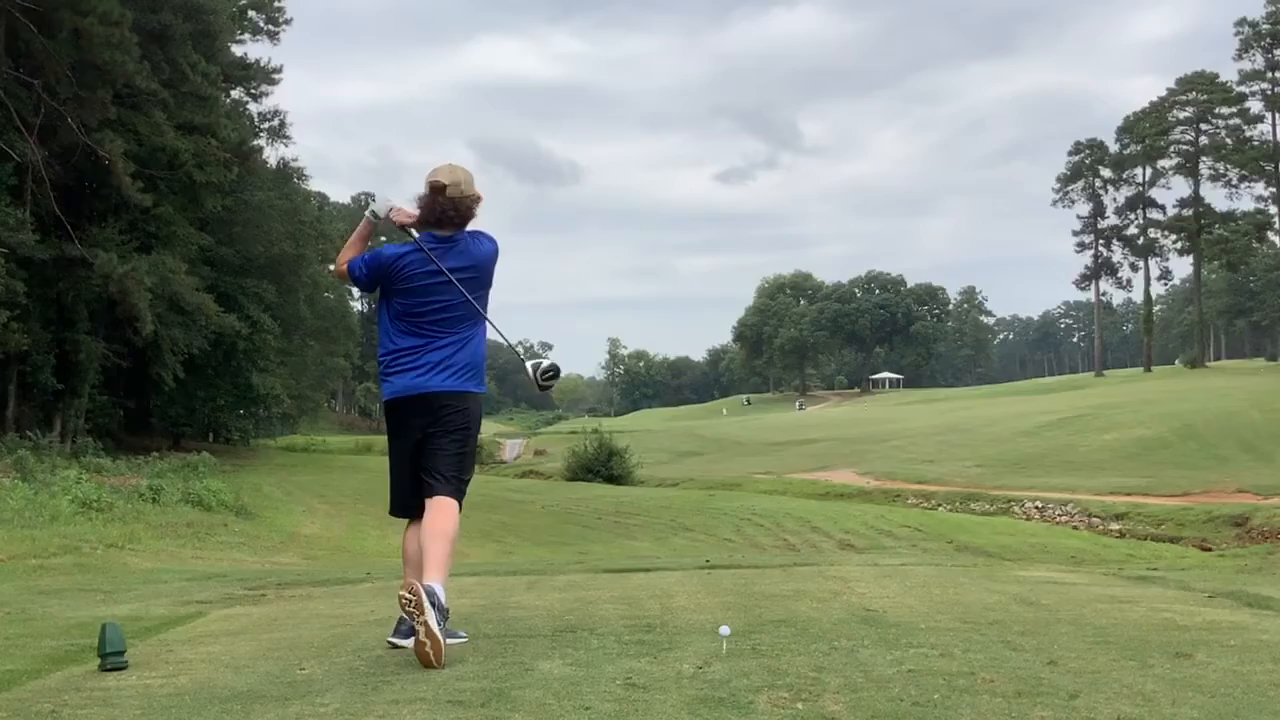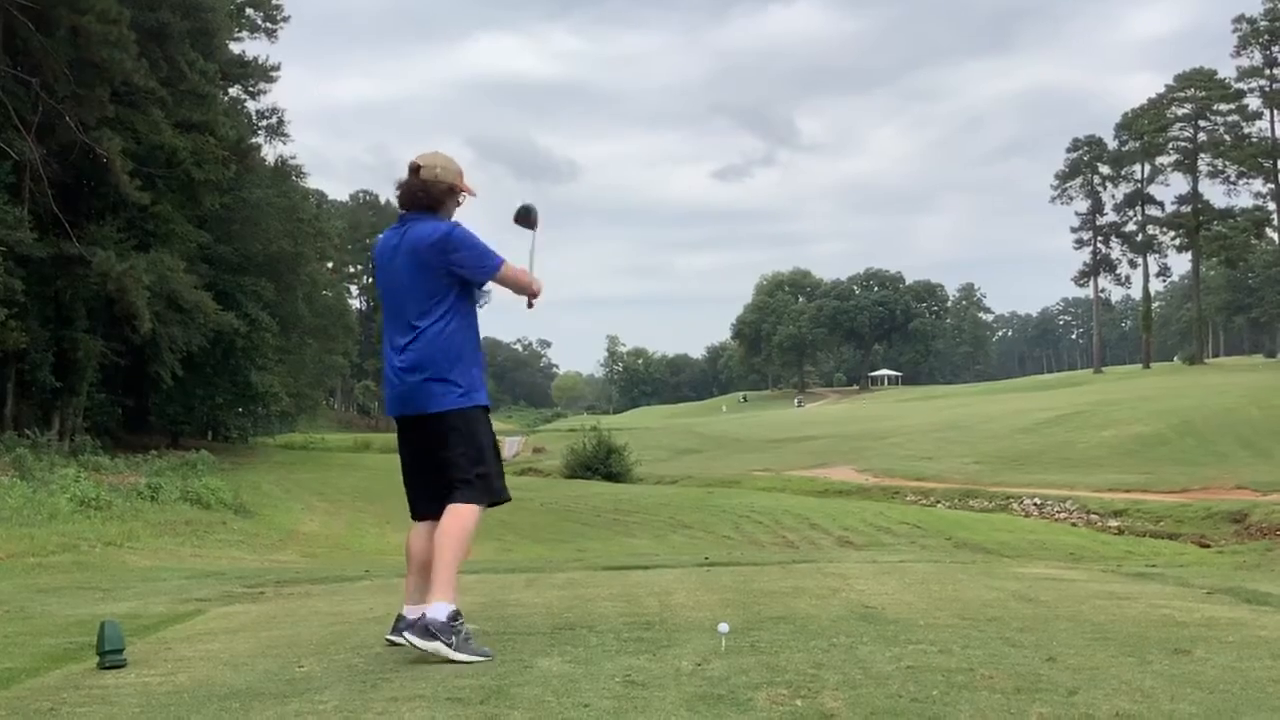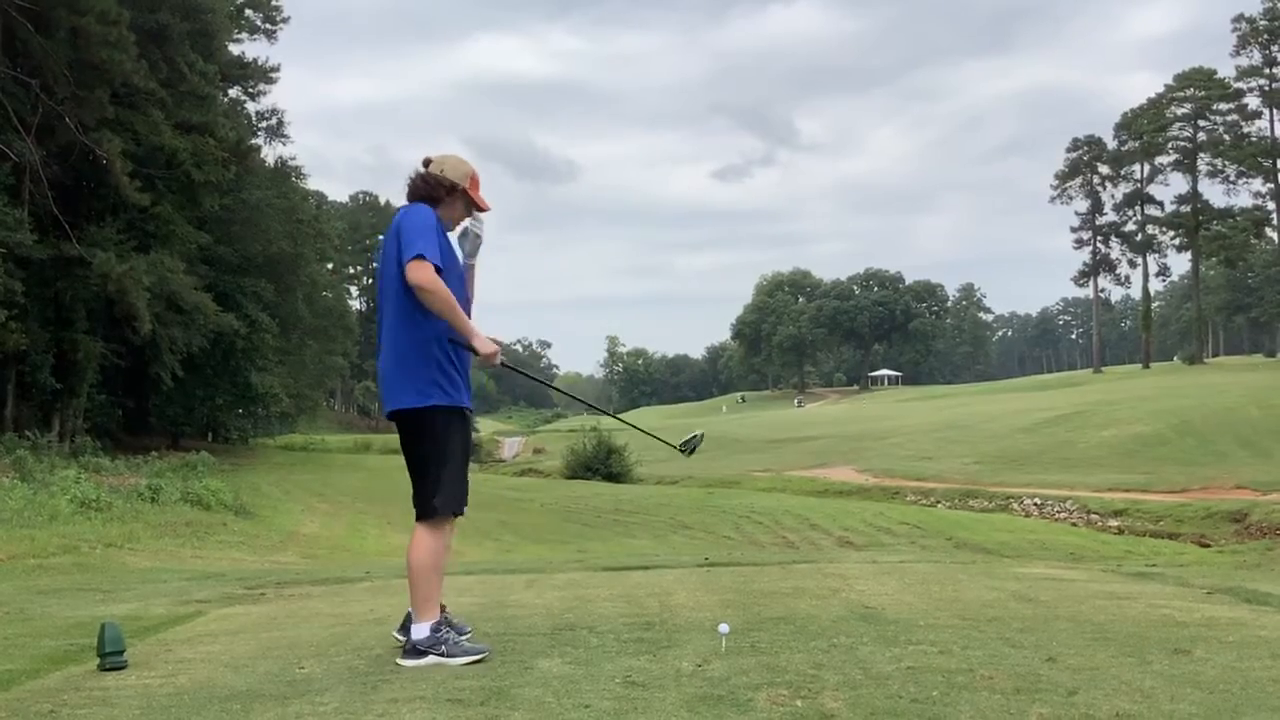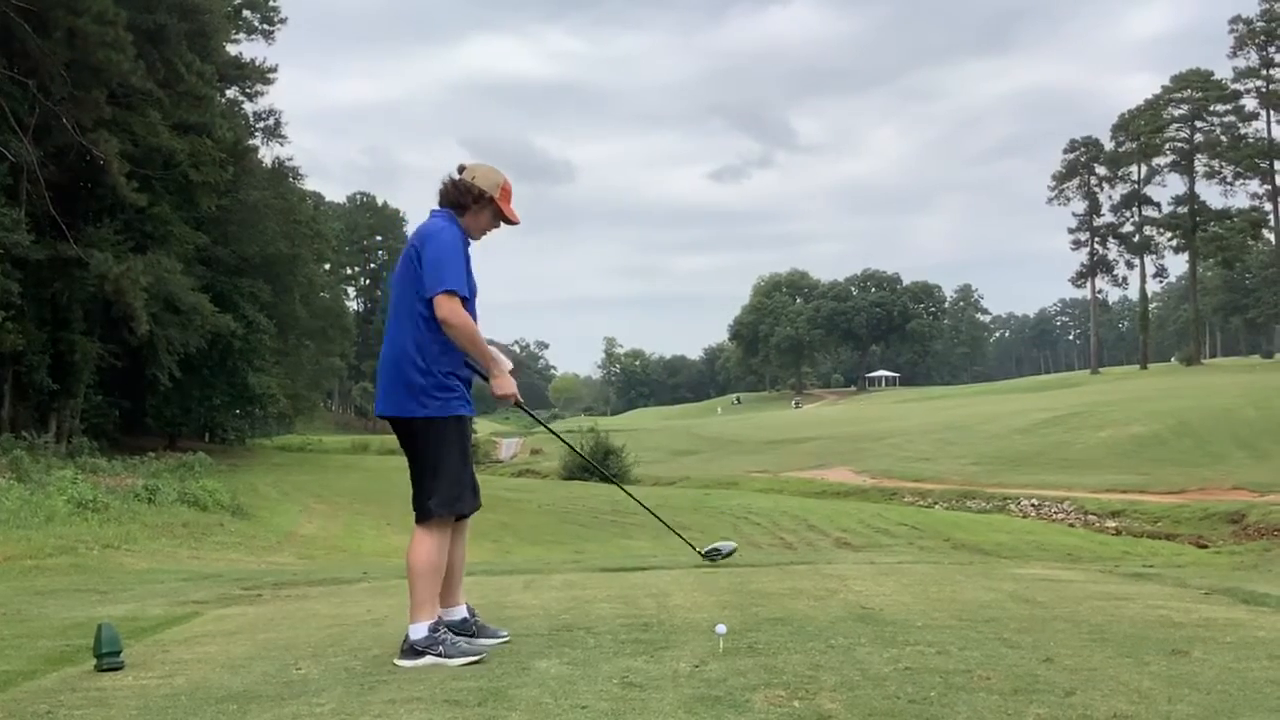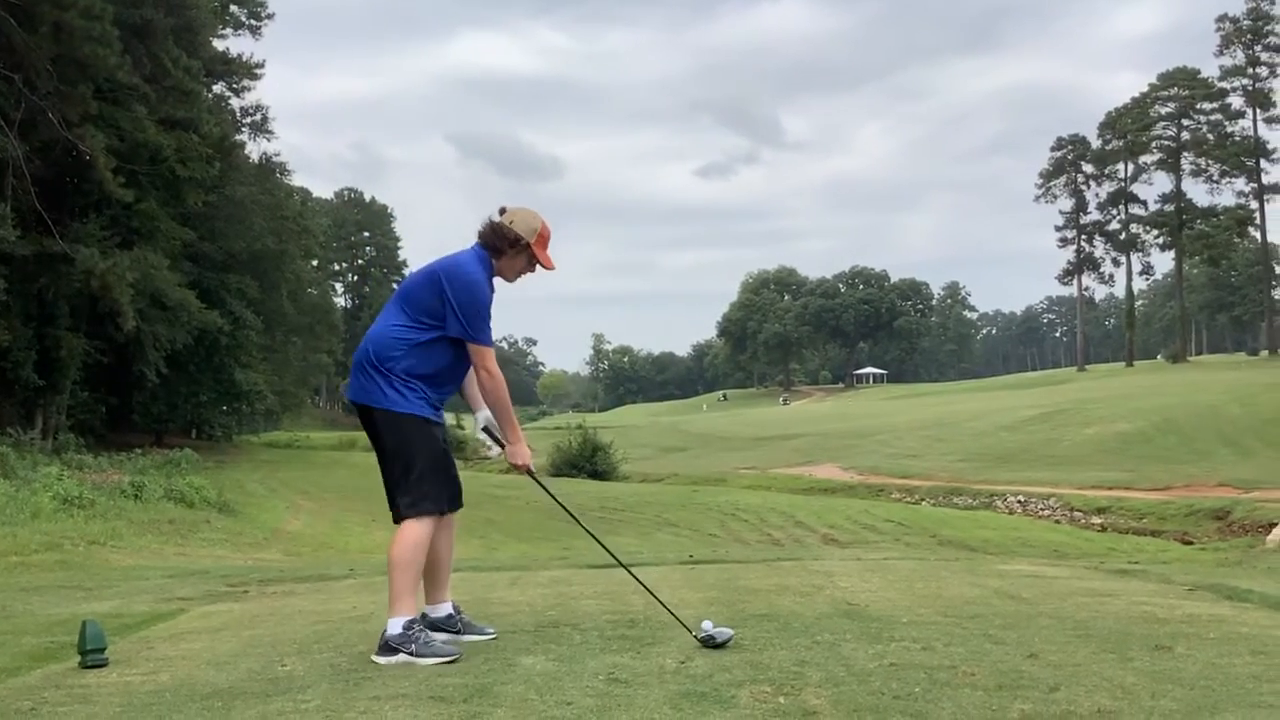
dt=0.5s
person 1, frame 1
left shoulder: (393, 256)
right shoulder: (484, 250)
left elbow: (344, 269)
left wrist: (368, 223)
right wrist: (415, 221)
left hip: (402, 394)
right hip: (455, 391)
left knee: (416, 505)
right knee: (443, 495)
left ankle: (412, 614)
right ankle: (431, 593)
person 1, frame 2
left shoulder: (384, 246)
right shoulder: (447, 237)
right elbow: (518, 280)
left wrist: (469, 287)
right wrist: (533, 286)
left hip: (406, 393)
right hip: (451, 389)
left knee: (427, 506)
right knee: (469, 495)
left ankle: (413, 614)
right ankle: (436, 615)
person 1, frame 3
left shoulder: (422, 230)
right shoulder: (417, 217)
left elbow: (455, 304)
right elbow: (422, 278)
left wrist: (471, 257)
right wrist: (475, 336)
left hip: (437, 385)
right hip: (428, 386)
left knee: (443, 506)
right knee: (436, 509)
left ankle: (423, 615)
right ankle: (423, 636)
person 1, frame 4
left shoulder: (440, 235)
right shoulder: (442, 233)
right elbow: (448, 313)
left wrist: (484, 354)
right wrist: (494, 370)
left hip: (435, 390)
right hip: (428, 393)
left knee: (459, 508)
right knee: (437, 512)
left ankle: (453, 615)
right ankle: (422, 636)
person 1, frame 5
left shoulder: (468, 272)
right shoulder: (467, 277)
left elbow: (464, 359)
right elbow: (487, 369)
left wrist: (482, 414)
right wrist: (515, 439)
left hip: (405, 391)
right hip: (392, 390)
left knee: (443, 504)
right knee: (419, 508)
left ankle: (440, 613)
right ankle: (399, 631)
